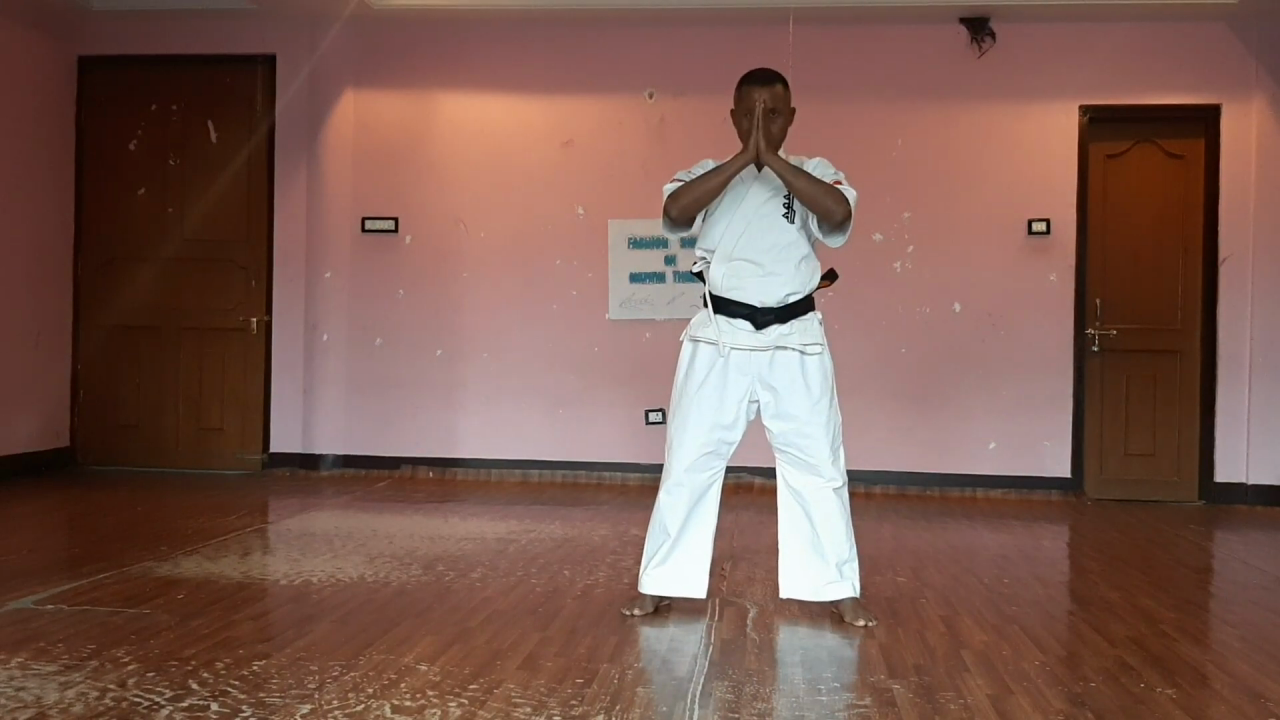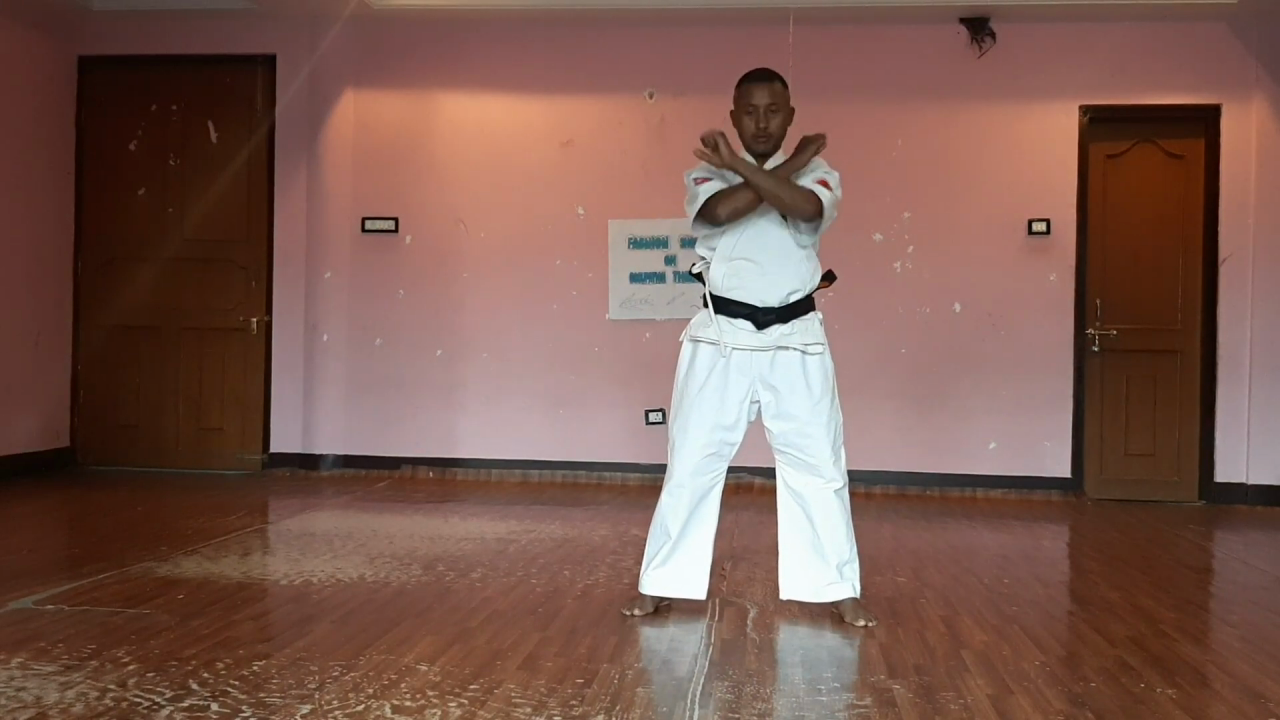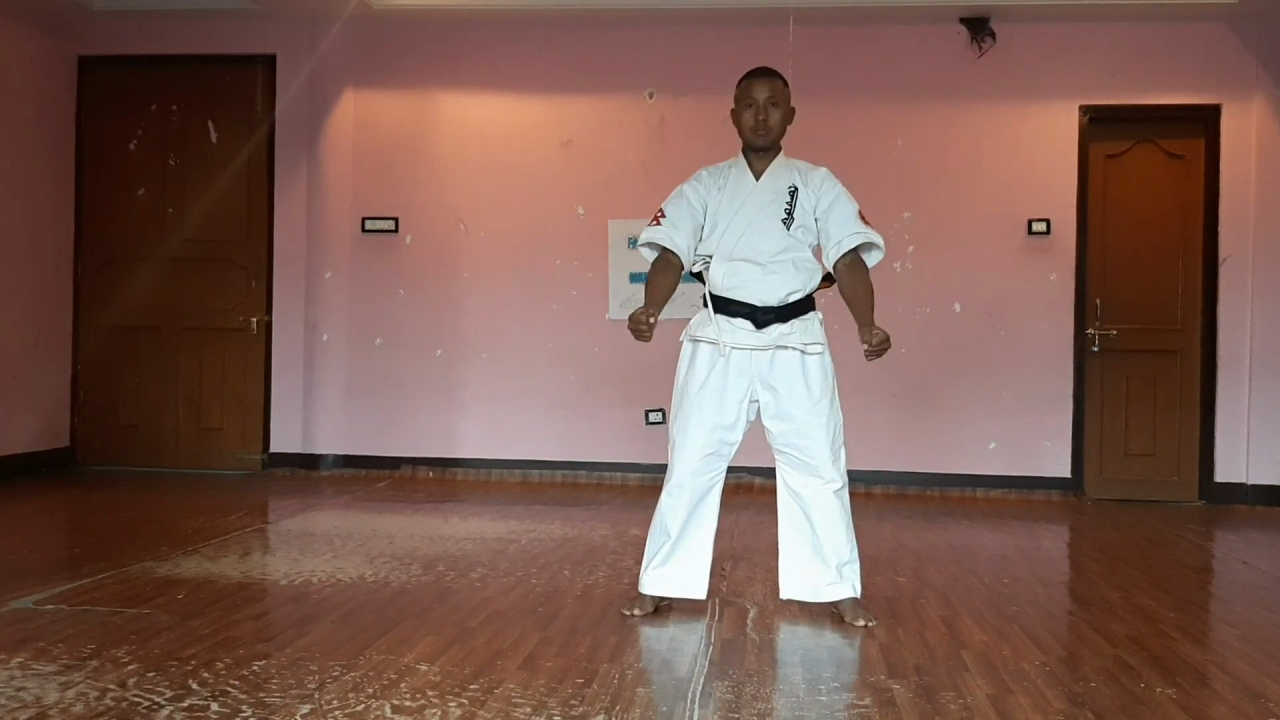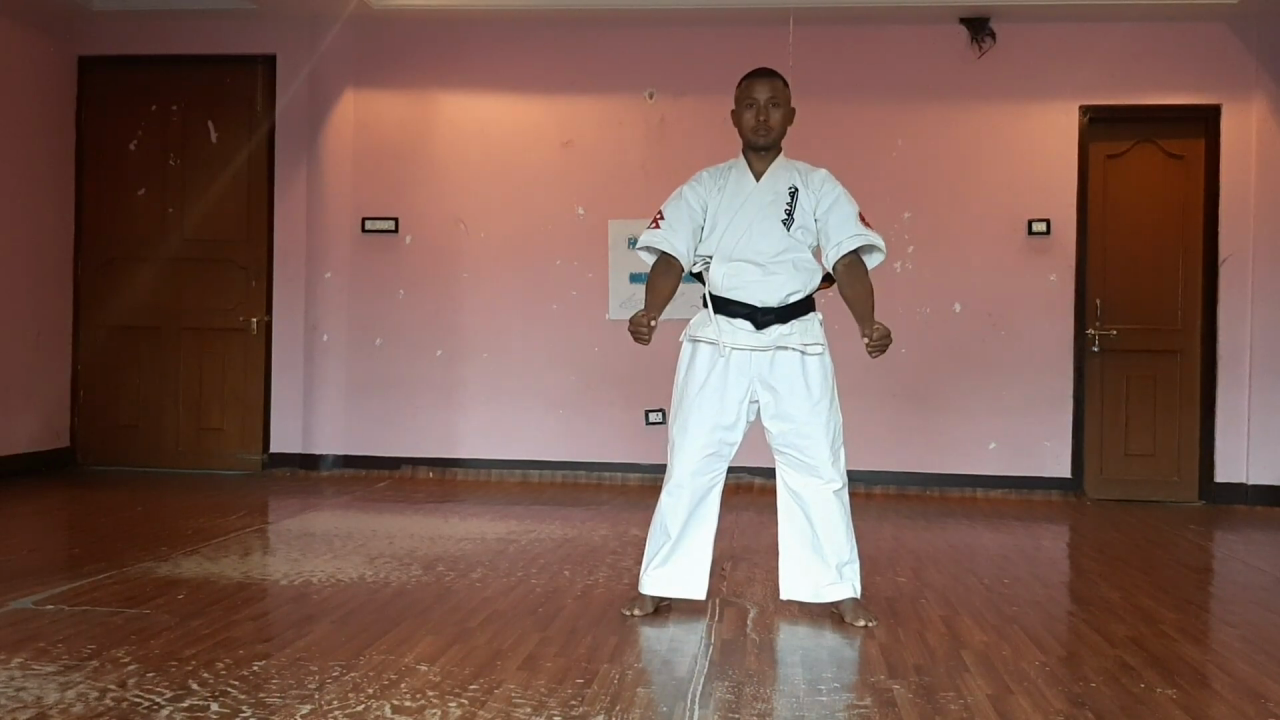
dt=0.5s
person 1, frame 1
left shoulder: (813, 173)
right shoulder: (710, 174)
left elbow: (838, 216)
right elbow: (674, 212)
left wrist: (773, 159)
right wrist: (743, 158)
left hip: (794, 340)
right hip: (719, 338)
left knee: (817, 465)
right knee: (689, 462)
left ankle: (840, 590)
right ankle: (657, 583)
person 1, frame 2
left shoulder: (814, 172)
right shoulder: (709, 173)
left elbow: (808, 212)
right elbow: (720, 212)
left wrist: (739, 163)
right wrist: (788, 163)
left hip: (795, 338)
right hip: (720, 338)
left knee: (818, 465)
right knee: (692, 464)
left ankle: (838, 589)
right ankle: (659, 584)
person 1, frame 3
left shoulder: (818, 185)
right shoulder: (704, 186)
left elbow: (848, 256)
right elbow: (671, 253)
left wrist: (866, 324)
right wrist: (650, 309)
left hip: (795, 341)
right hip: (719, 339)
left knee: (818, 466)
right knee: (692, 463)
left ankle: (841, 590)
right ankle: (658, 584)
person 1, frame 4
left shoulder: (818, 186)
right shoulder: (704, 187)
left elbow: (847, 259)
right elbow: (671, 256)
left wrist: (867, 322)
right wrist: (649, 313)
left hip: (795, 342)
right hip: (719, 340)
left knee: (817, 467)
right knee: (691, 464)
left ankle: (840, 590)
right ankle: (659, 584)
